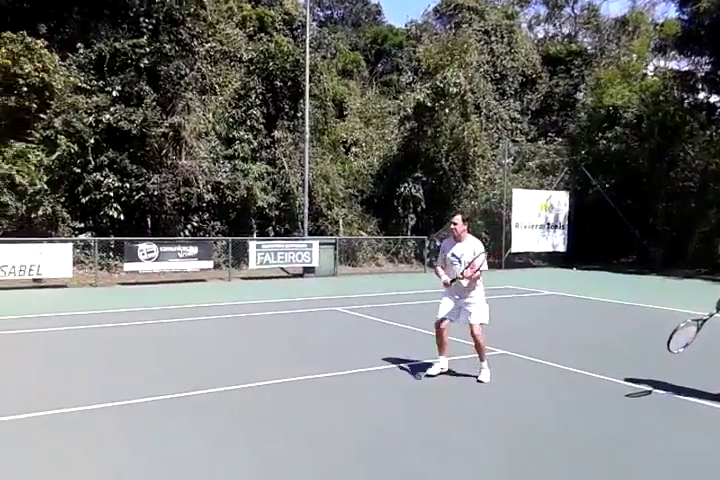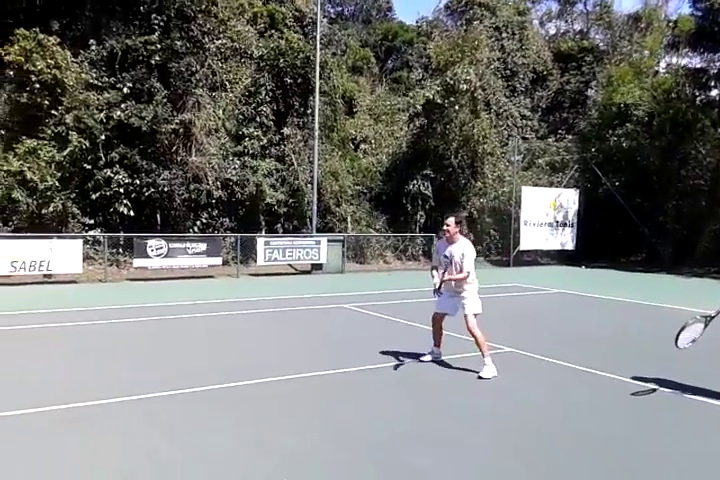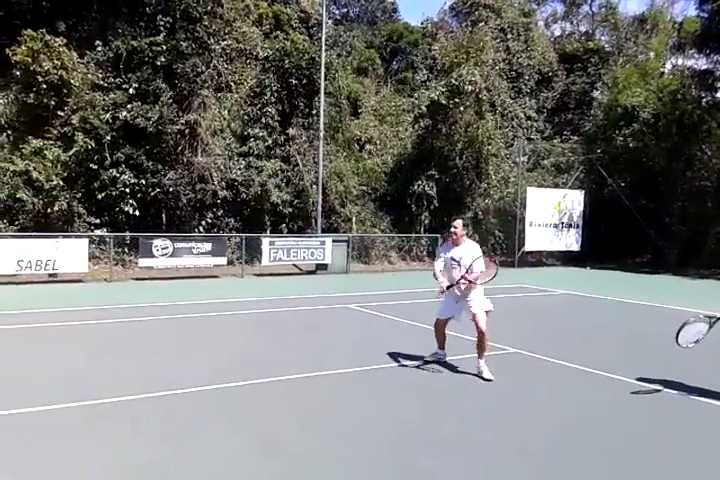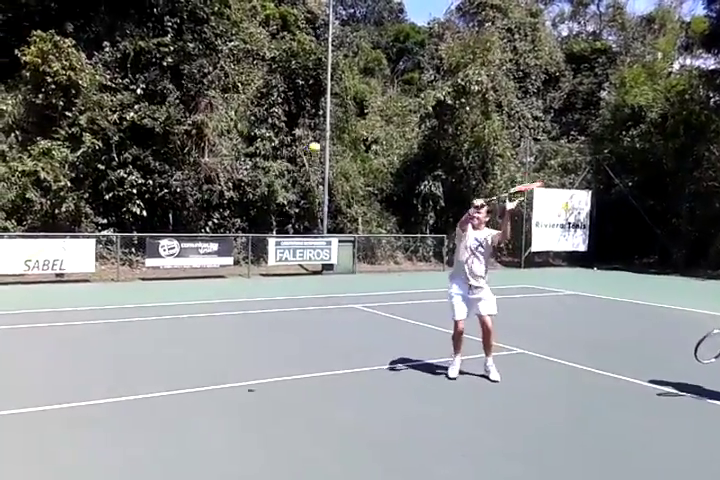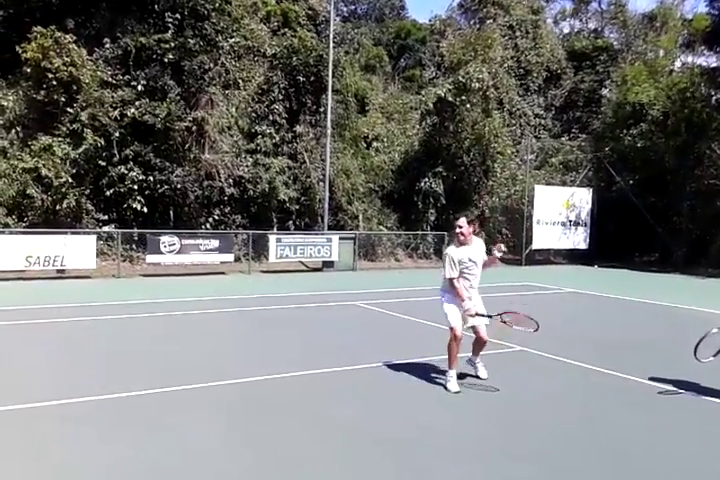
dt=0.4s
person 1, frame 1
left shoulder: (476, 245)
right shoulder: (446, 244)
left elbow: (478, 273)
right elbow: (438, 266)
left wrist: (470, 275)
right wrist: (442, 277)
left hip: (472, 295)
right hip: (451, 293)
left knee: (476, 333)
right knee: (440, 325)
left ankle: (484, 367)
right ankle: (442, 362)
person 1, frame 2
left shoulder: (466, 247)
right shoulder: (440, 244)
left elbow: (465, 275)
right elbow: (435, 266)
left wrist: (448, 278)
right wrist: (436, 278)
left hip: (467, 290)
right hip: (448, 290)
left knee: (471, 326)
right knee: (436, 319)
left ankle: (489, 364)
right ankle: (436, 352)
person 1, frame 3
left shoulder: (473, 248)
right shoulder: (445, 248)
left elbow: (477, 274)
right elbow: (437, 270)
left wrist: (470, 278)
right wrist: (441, 281)
left hip: (472, 294)
right hip: (452, 294)
left knee: (481, 328)
right knee: (439, 325)
left ankle: (481, 364)
right ankle: (441, 353)
person 1, frame 4
left shoulder: (490, 234)
right shoulder: (464, 230)
left elbow: (505, 236)
right elbow: (462, 223)
left wrist: (507, 213)
right wrist: (472, 210)
left hip: (480, 286)
right hip: (459, 285)
left knee: (487, 326)
right knee: (459, 327)
left ankle: (489, 364)
right ankle: (456, 358)
person 1, frame 5
left shoulder: (479, 243)
right shoulder: (451, 252)
left elbow: (484, 263)
right elbow: (453, 281)
left wrist: (495, 256)
right wrist: (467, 304)
left hip: (472, 296)
right hip: (453, 297)
left knee: (483, 337)
right knee: (457, 334)
left ankle: (474, 360)
right ankle: (451, 375)
